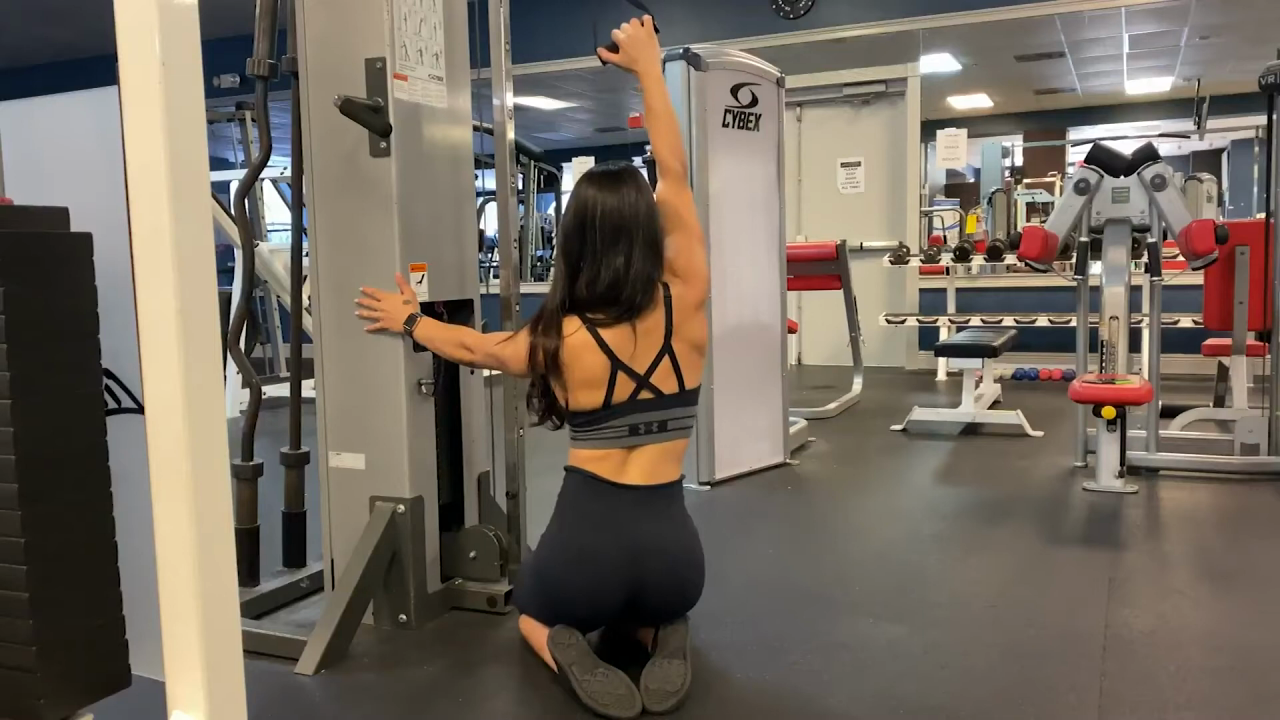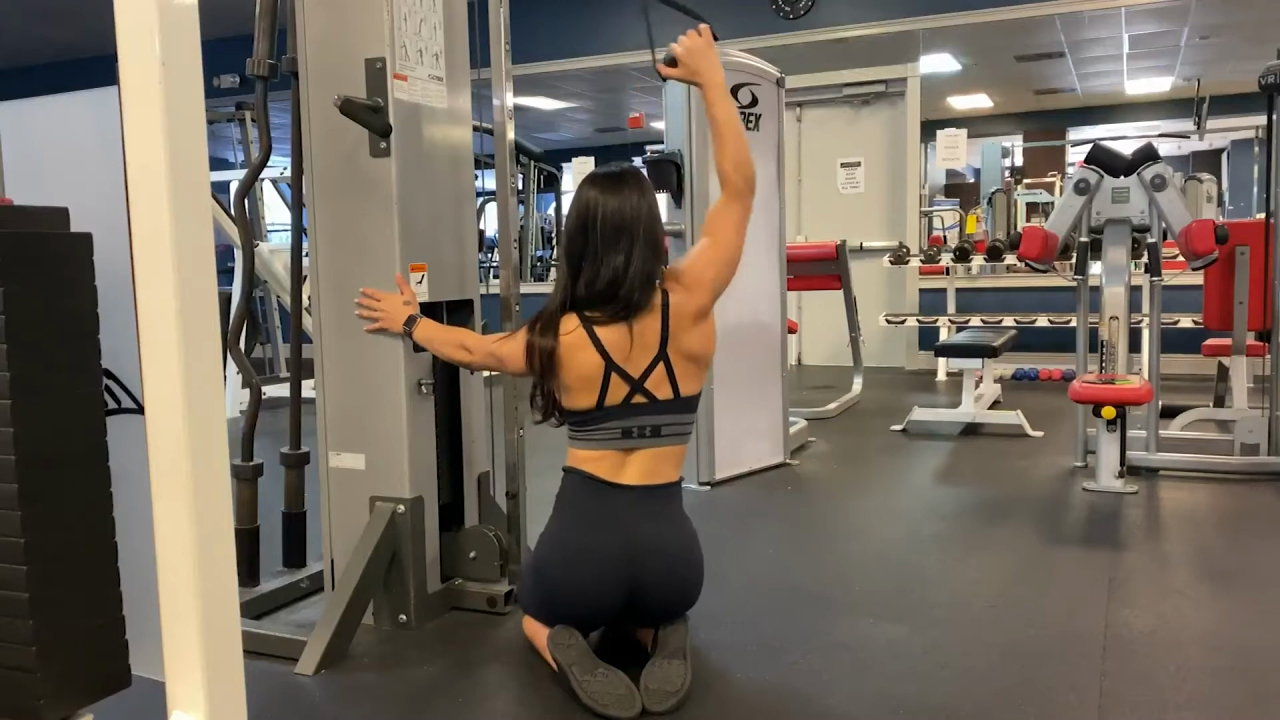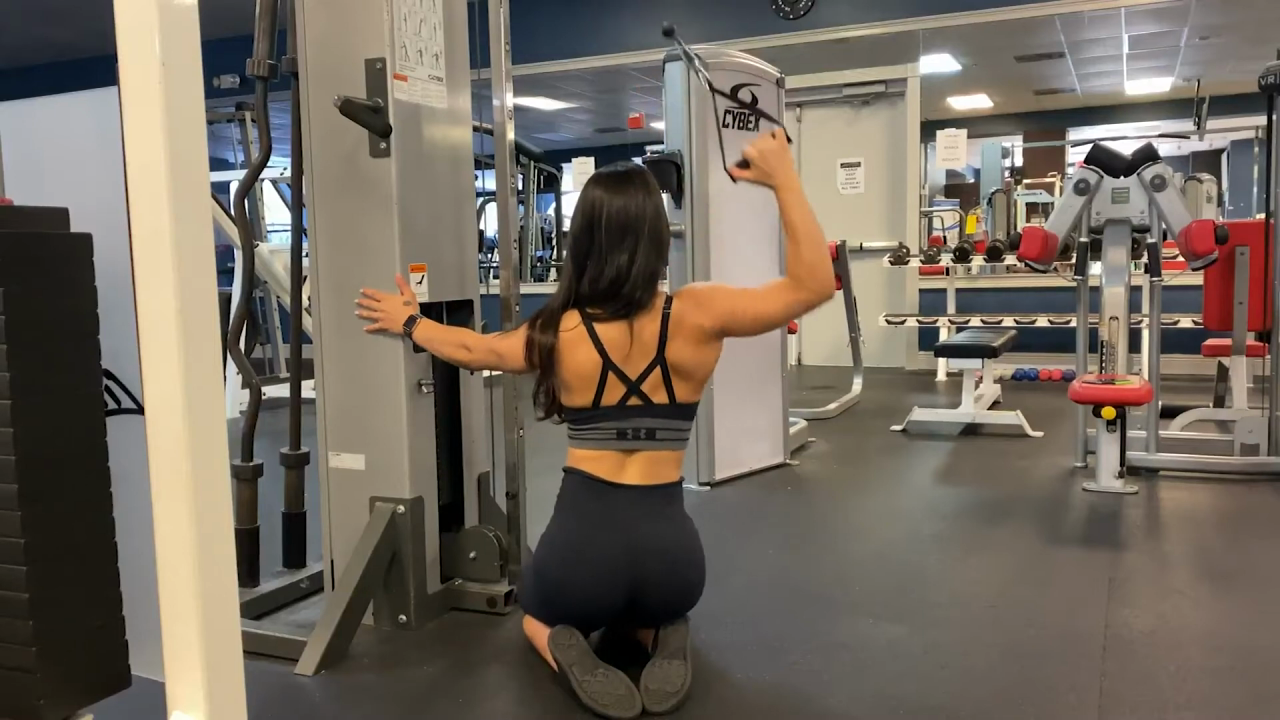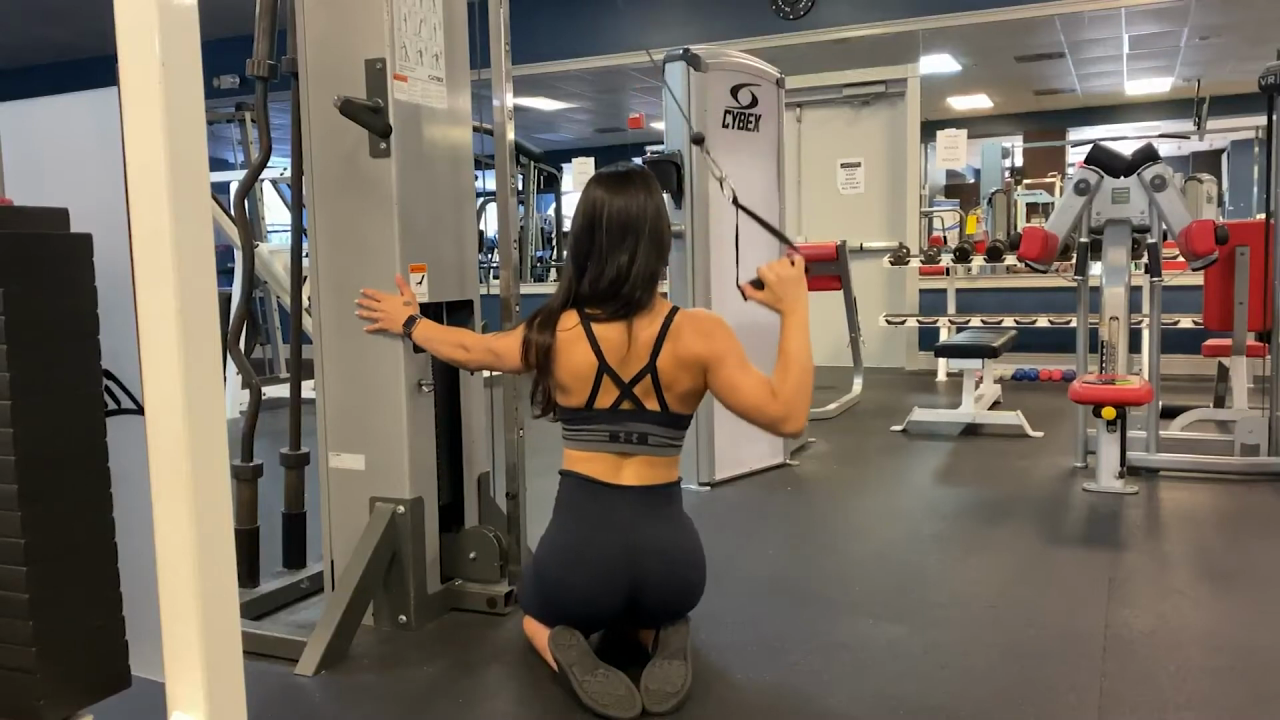
dt=0.4s
person 1, frame 1
left shoulder: (559, 340)
right shoulder: (685, 303)
left elbow: (477, 347)
right elbow: (673, 174)
left wrist: (409, 320)
right wrist: (648, 64)
left hip: (583, 544)
right hip: (669, 548)
left knee: (534, 608)
right knee: (651, 599)
left ankle: (564, 652)
right ankle: (660, 636)
person 1, frame 2
left shoulder: (558, 337)
right shoulder: (688, 309)
left elbow: (475, 350)
right elbow: (739, 189)
left wrist: (410, 323)
right wrist: (709, 77)
left hip: (579, 545)
right hip: (667, 547)
left knee: (539, 609)
right knee: (650, 598)
left ankle: (565, 652)
right ankle: (660, 638)
person 1, frame 3
left shoulder: (558, 333)
right shoulder: (696, 318)
left elbow: (472, 347)
right elbow: (814, 283)
left wrist: (409, 321)
right wrist: (783, 179)
left hip: (580, 543)
right hip: (669, 549)
left knee: (539, 609)
right knee: (649, 599)
left ankle: (566, 651)
right ankle: (662, 637)
person 1, frame 4
left shoulder: (556, 334)
right shoulder: (696, 333)
left elbow: (471, 349)
right elbow: (789, 416)
left wrist: (408, 322)
right wrist: (794, 307)
left hip: (580, 547)
right hip: (668, 551)
left knee: (540, 612)
right knee: (649, 600)
left ankle: (567, 651)
right ankle: (661, 636)
